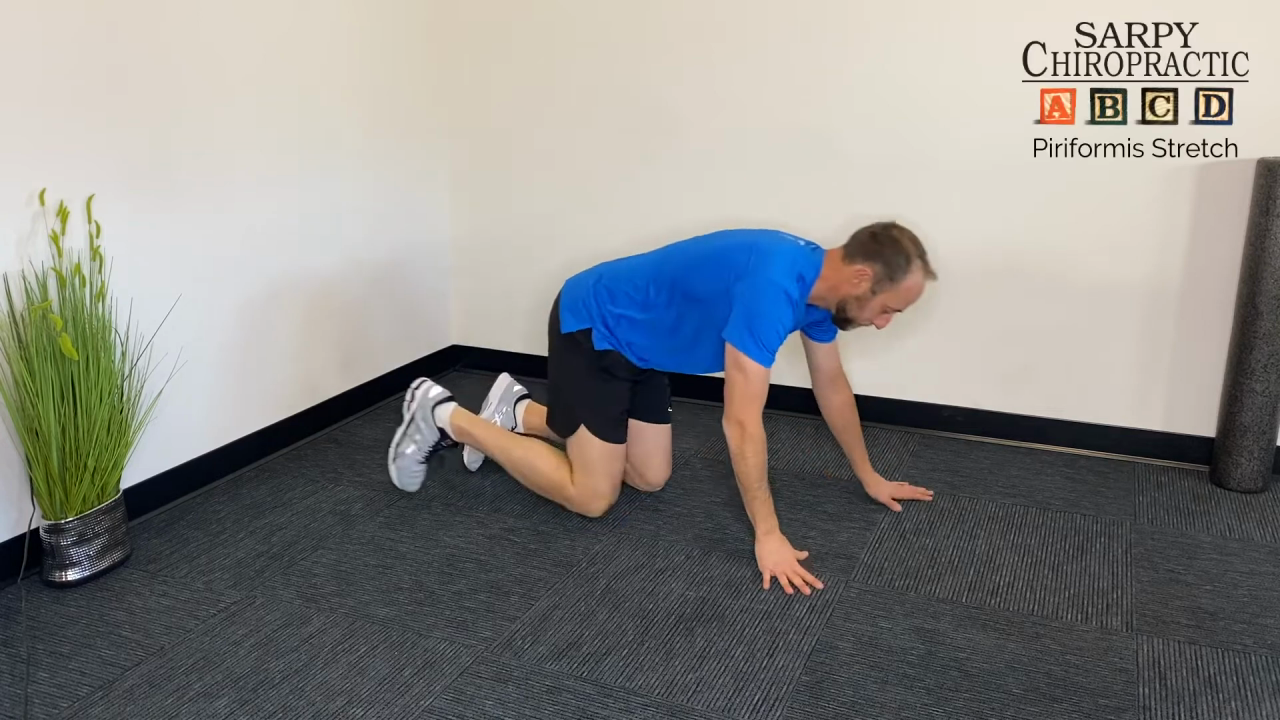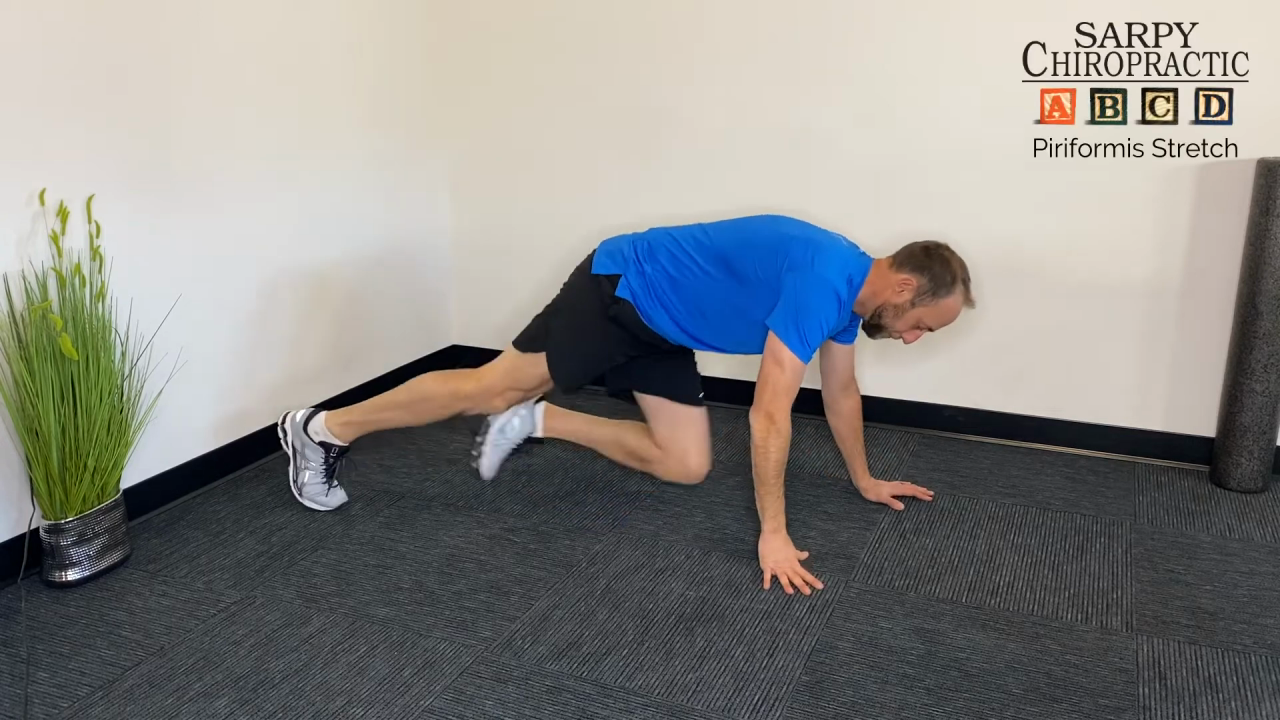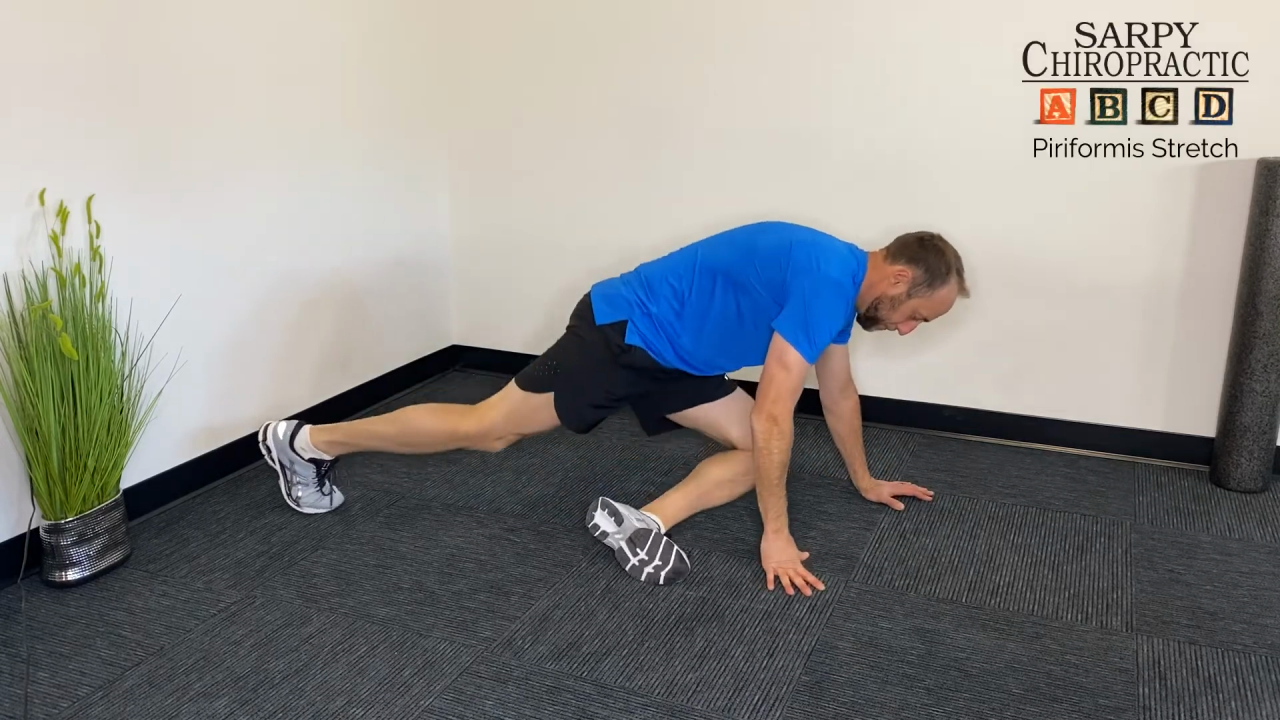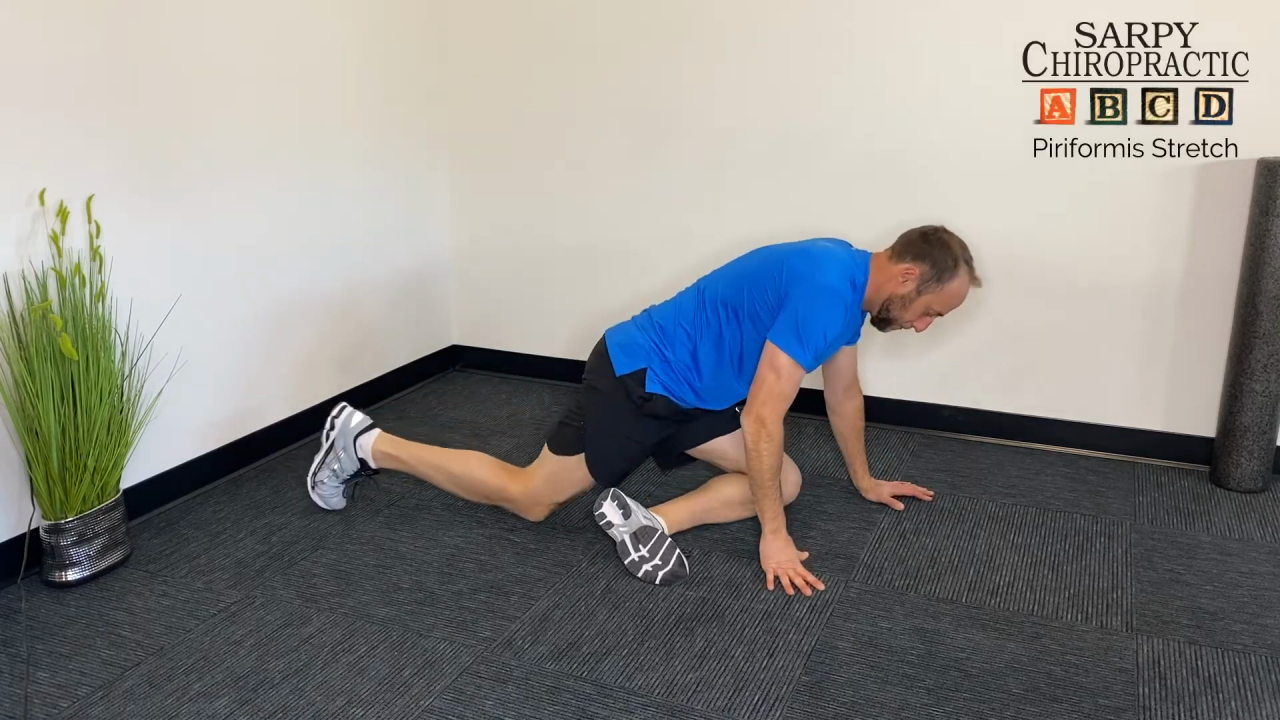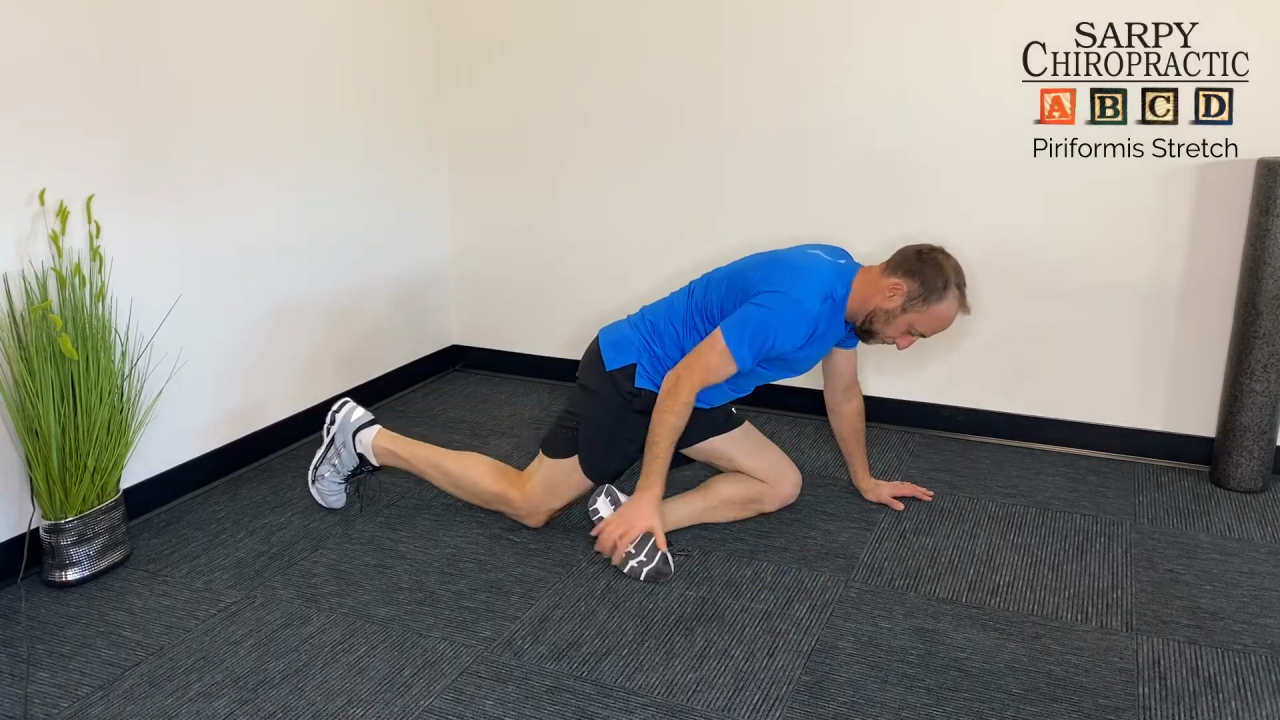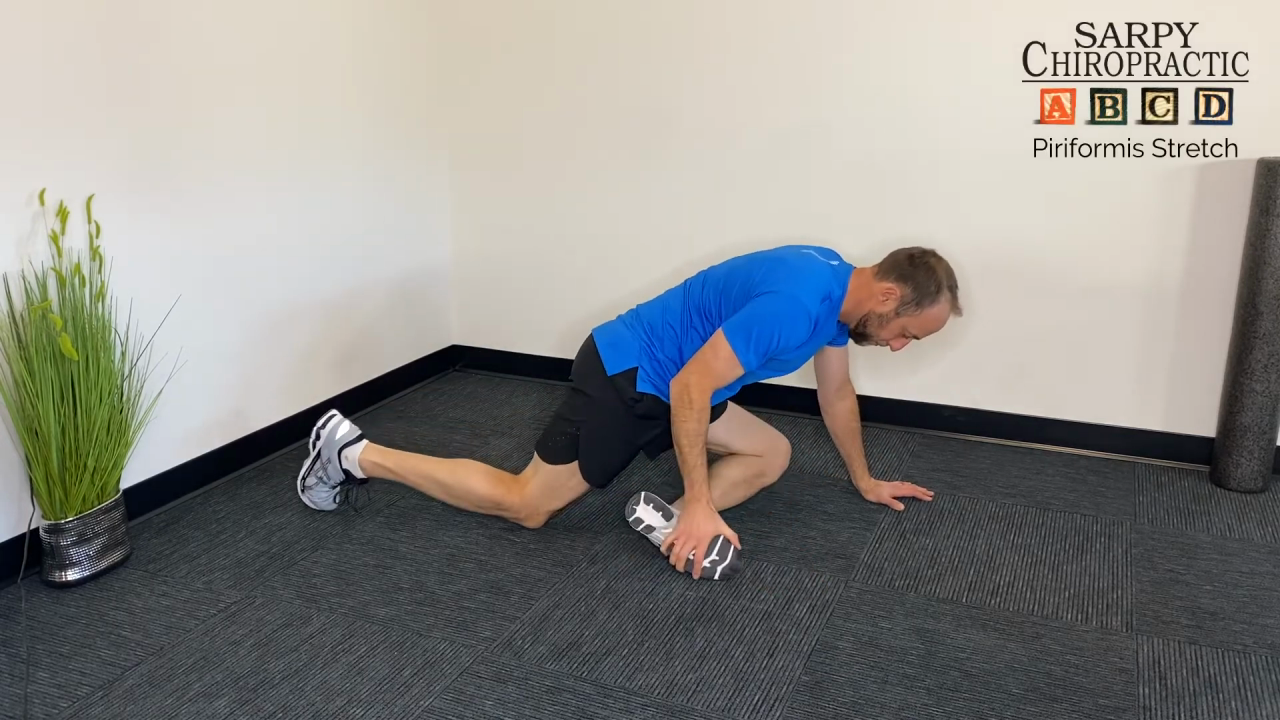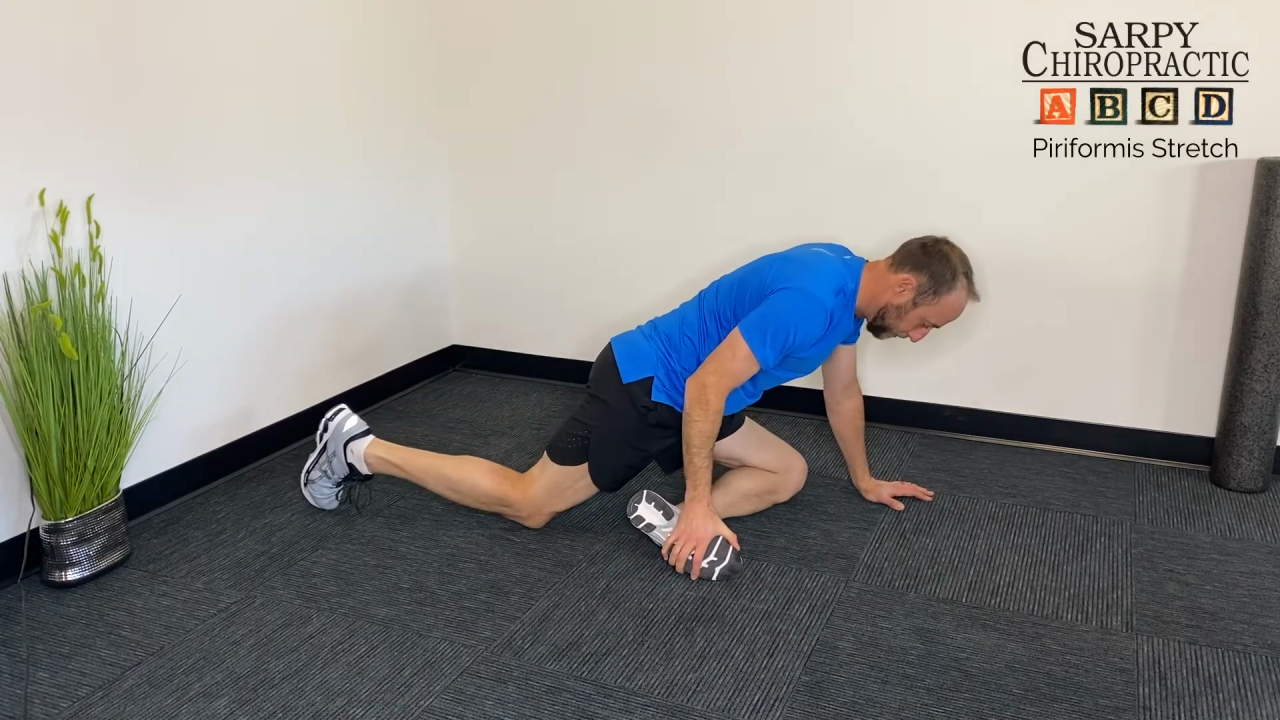
dt=0.7s
person 1, frame 1
left shoulder: (822, 284)
right shoulder: (773, 283)
left elbow: (832, 386)
right elbow: (742, 424)
left wrist: (869, 477)
right wrist: (768, 537)
left hip: (633, 340)
right hip: (591, 328)
left knee: (650, 477)
right knee: (592, 497)
left ankle: (521, 411)
right ankle: (448, 418)
person 1, frame 2
left shoulder: (853, 290)
right shoulder: (823, 281)
left elbow: (841, 391)
right elbow: (770, 417)
left wrist: (864, 480)
right wrist: (774, 534)
left hip: (658, 321)
right hip: (619, 289)
left knee: (687, 463)
right knee: (492, 389)
left ankle: (531, 420)
right ankle: (322, 430)
person 1, frame 3
left shoulder: (841, 282)
right shoulder: (828, 282)
left elbow: (839, 392)
right elbow: (773, 417)
left wrist: (865, 481)
right wrist: (776, 536)
left hip: (666, 352)
right hip: (623, 332)
left knee: (759, 453)
right knee: (487, 430)
left ankle: (643, 523)
right ankle: (306, 443)
person 1, frame 4
left shoulder: (851, 282)
right shoulder: (827, 289)
left elbow: (843, 391)
right elbow: (762, 419)
left wrist: (865, 481)
right wrist: (773, 537)
left hip: (682, 389)
right hip: (638, 377)
left knee: (785, 482)
right knee: (530, 498)
left ankle: (647, 521)
right ankle: (366, 444)
person 1, frame 5
left shoulder: (847, 288)
right shoulder: (798, 304)
left elbow: (844, 393)
right elbow: (682, 383)
left wrist: (865, 481)
right wrist: (647, 495)
left hip: (678, 388)
right hip: (631, 376)
left knee: (781, 484)
right knee: (528, 504)
left ankle: (641, 521)
right ankle: (368, 438)
person 1, frame 6
left shoulder: (837, 287)
right shoulder: (795, 303)
left elbow: (837, 392)
right elbow: (691, 388)
left wrist: (865, 481)
right wrist: (700, 504)
left hip: (661, 381)
right hip: (626, 375)
left knee: (772, 454)
right knee: (525, 505)
left ankle: (669, 519)
right ankle: (355, 453)
person 1, frame 7
left shoulder: (849, 282)
right shoulder: (812, 298)
left elbow: (843, 390)
right elbow: (708, 388)
left wrist: (865, 480)
right wrist: (700, 505)
left hip: (676, 390)
right hip: (643, 386)
left knee: (787, 474)
right knee: (527, 504)
left ankle: (670, 518)
right ankle: (361, 447)
